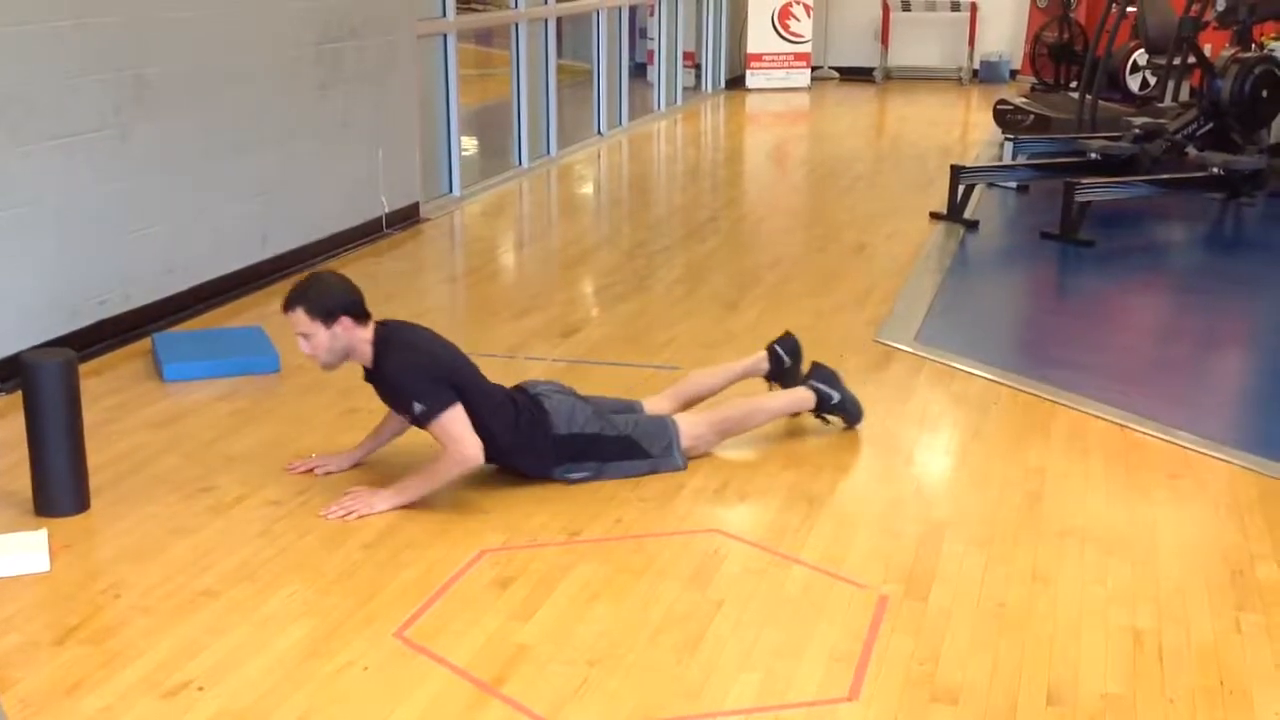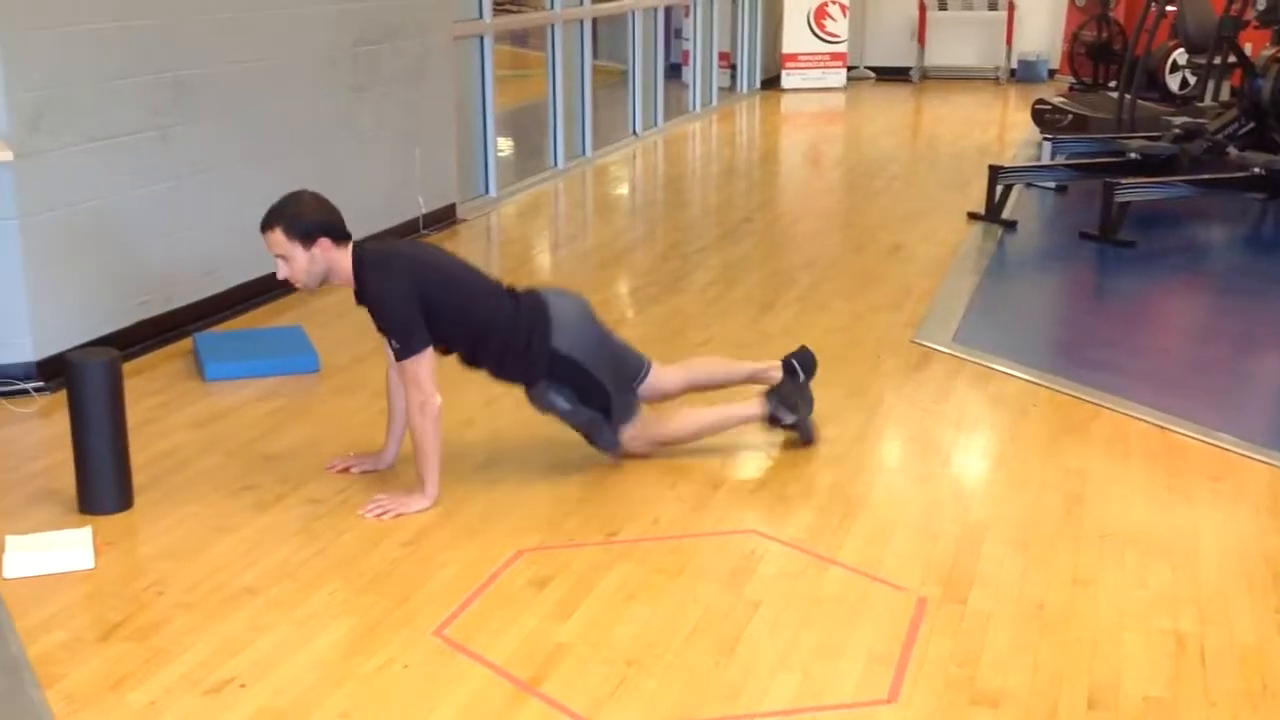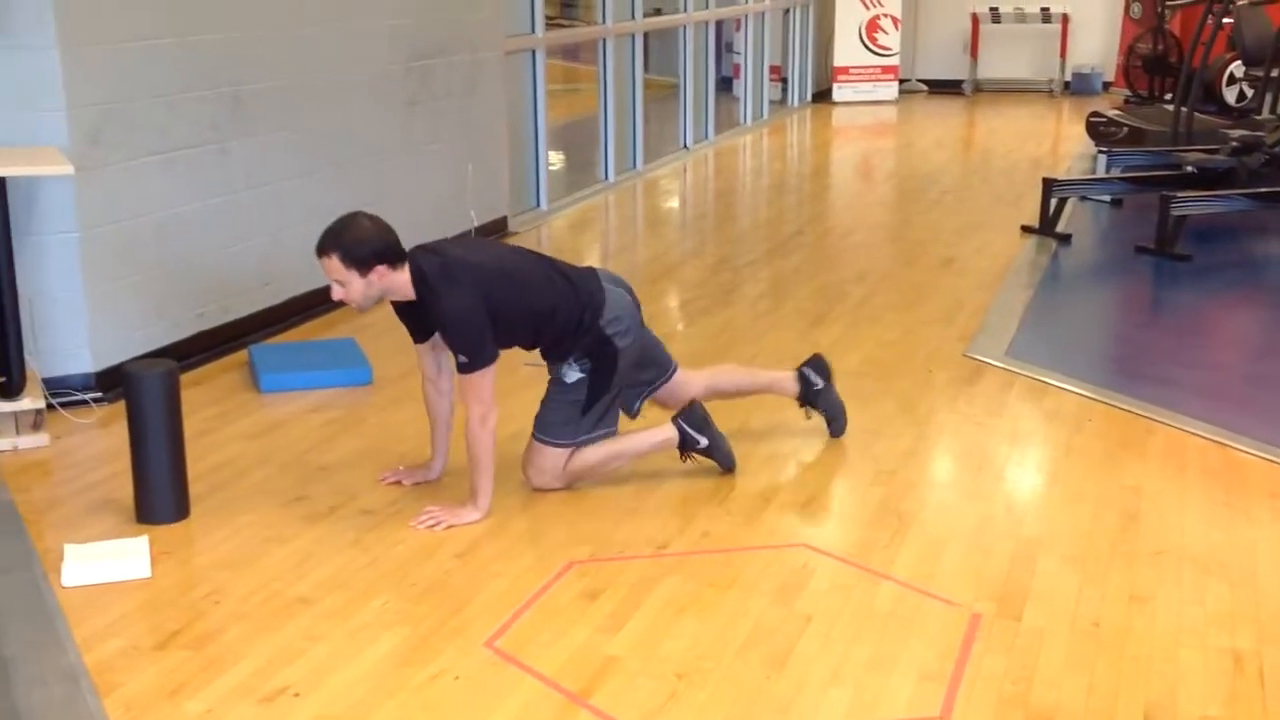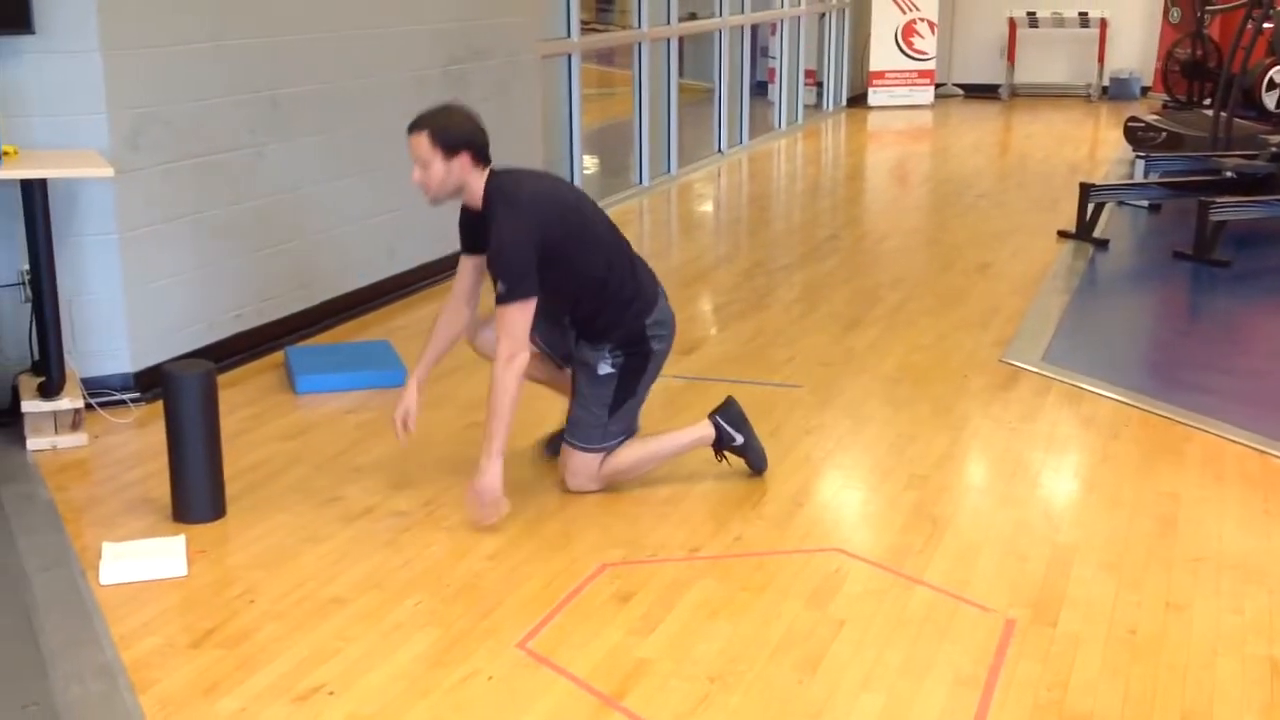
dt=0.5s
person 1, frame 1
left shoulder: (402, 363)
right shoulder: (389, 342)
left elbow: (469, 454)
right elbow: (408, 409)
left wrist: (391, 495)
right wrist: (352, 455)
left hip: (555, 443)
right hip: (539, 405)
left knee: (698, 433)
right knee: (663, 406)
left ankle: (812, 394)
right ankle: (773, 358)
person 1, frame 2
left shoulder: (386, 286)
right shoulder: (377, 265)
left elbow: (425, 400)
right elbow: (400, 372)
left wrist: (427, 493)
right wrist: (387, 454)
left hip: (553, 345)
right hip: (553, 318)
left knee: (634, 436)
right knee: (659, 385)
left ankle: (768, 409)
right ankle: (783, 371)
person 1, frame 3
left shoulder: (454, 301)
right shoulder: (416, 280)
left elbow: (481, 412)
right elbow: (436, 378)
left wrist: (478, 505)
right wrist: (435, 464)
left hip: (599, 329)
right hip: (601, 301)
left knee: (543, 472)
right knee: (680, 389)
left ankle: (680, 434)
right ankle: (804, 381)
person 1, frame 4
left shoulder: (512, 225)
right shoulder: (482, 207)
left elbow: (515, 355)
right elbow: (459, 302)
left wrist: (490, 461)
right wrist: (414, 383)
left hip: (631, 330)
left knee: (582, 475)
right knee: (482, 336)
left ankle: (714, 430)
right ankle: (587, 398)
